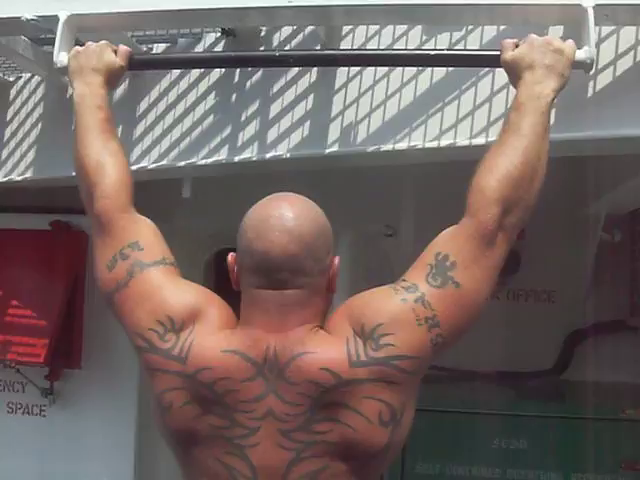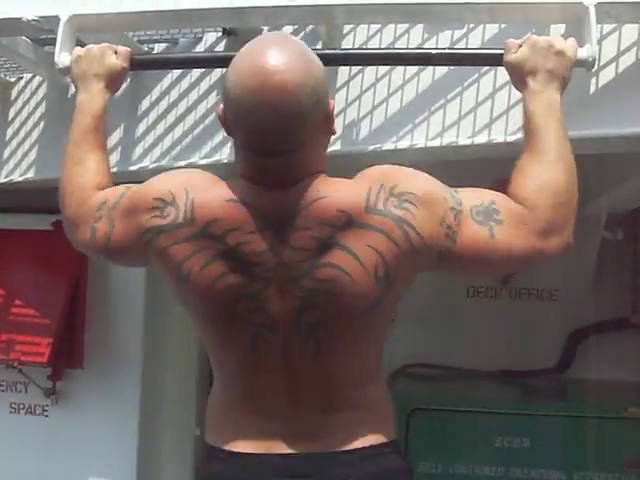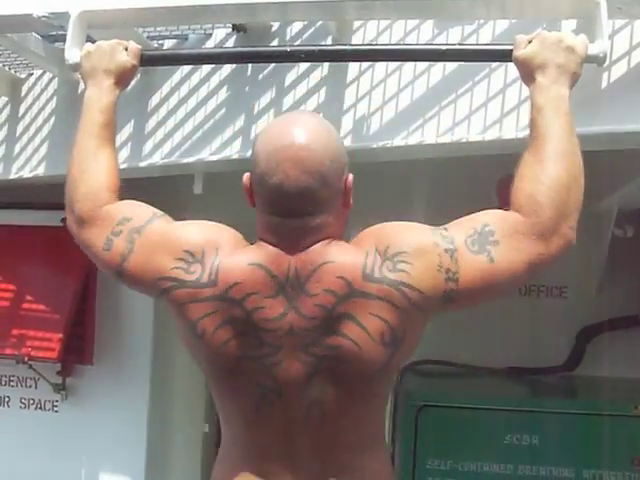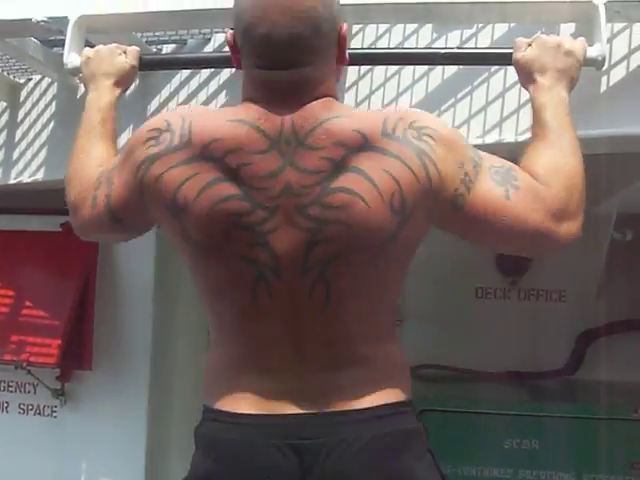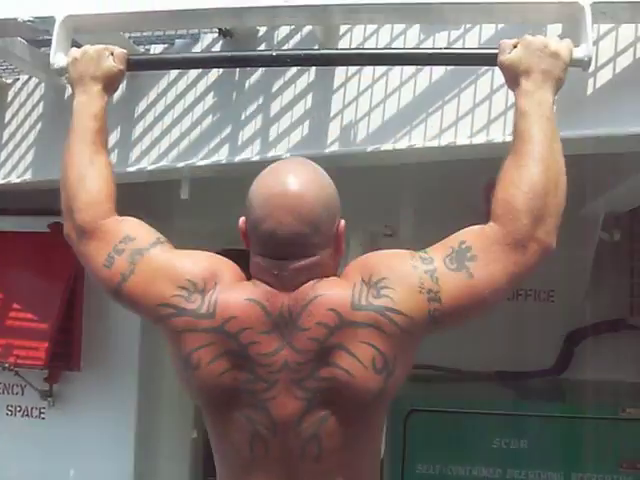
dt=0.7s
person 1, frame 1
left shoulder: (182, 344)
right shoulder: (377, 352)
left elbow: (109, 207)
right elbow: (494, 215)
left wrist: (90, 86)
right wrist: (537, 87)
person 1, frame 2
left shoulder: (179, 207)
right shoulder: (388, 206)
left elbow: (81, 217)
right elbow: (546, 226)
left wrist: (93, 91)
right wrist: (542, 90)
person 1, frame 3
left shoulder: (205, 275)
right shoulder: (392, 277)
left elbow: (89, 213)
right elbow: (550, 225)
left wrist: (101, 87)
right wrist: (551, 85)
person 1, frame 4
left shoulder: (174, 145)
right shoulder: (404, 144)
left elbow: (86, 209)
right elbow: (557, 215)
left wrist: (103, 88)
right wrist: (550, 85)
person 1, frame 5
left shoulder: (198, 305)
right shoulder: (384, 307)
left elbow: (87, 225)
right elbow: (528, 232)
left wrist: (90, 94)
right wrist: (535, 90)
